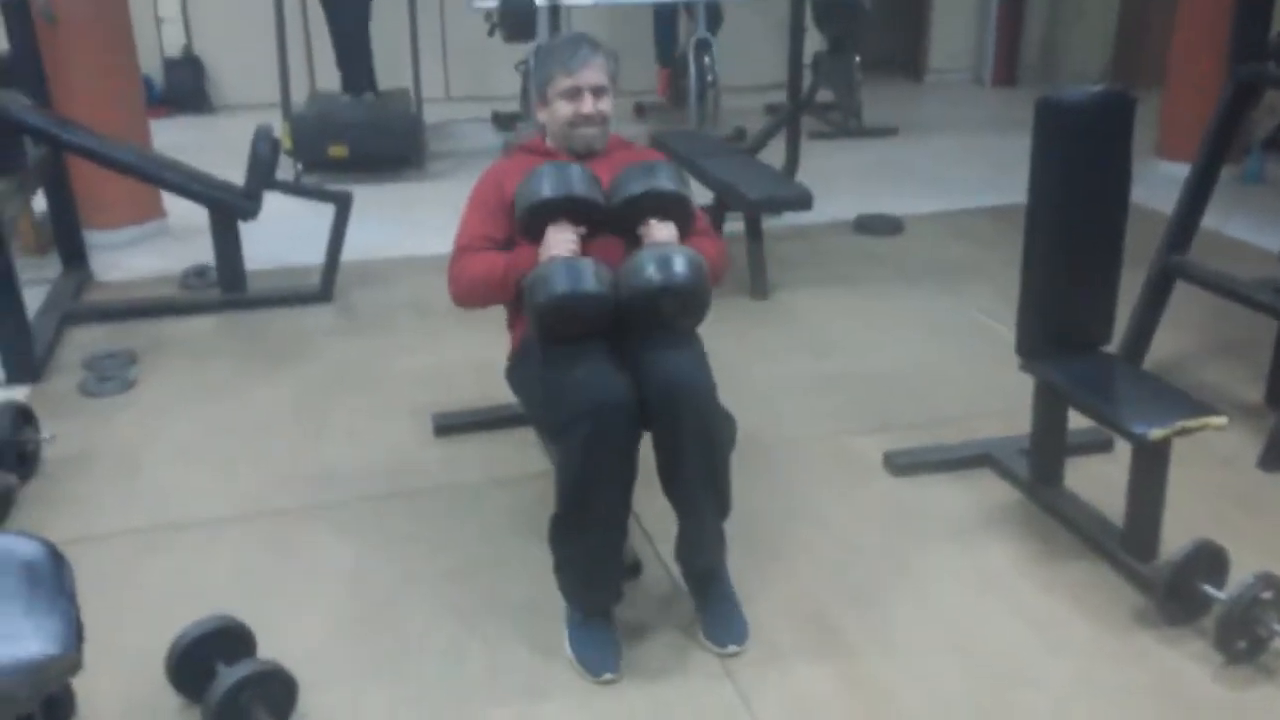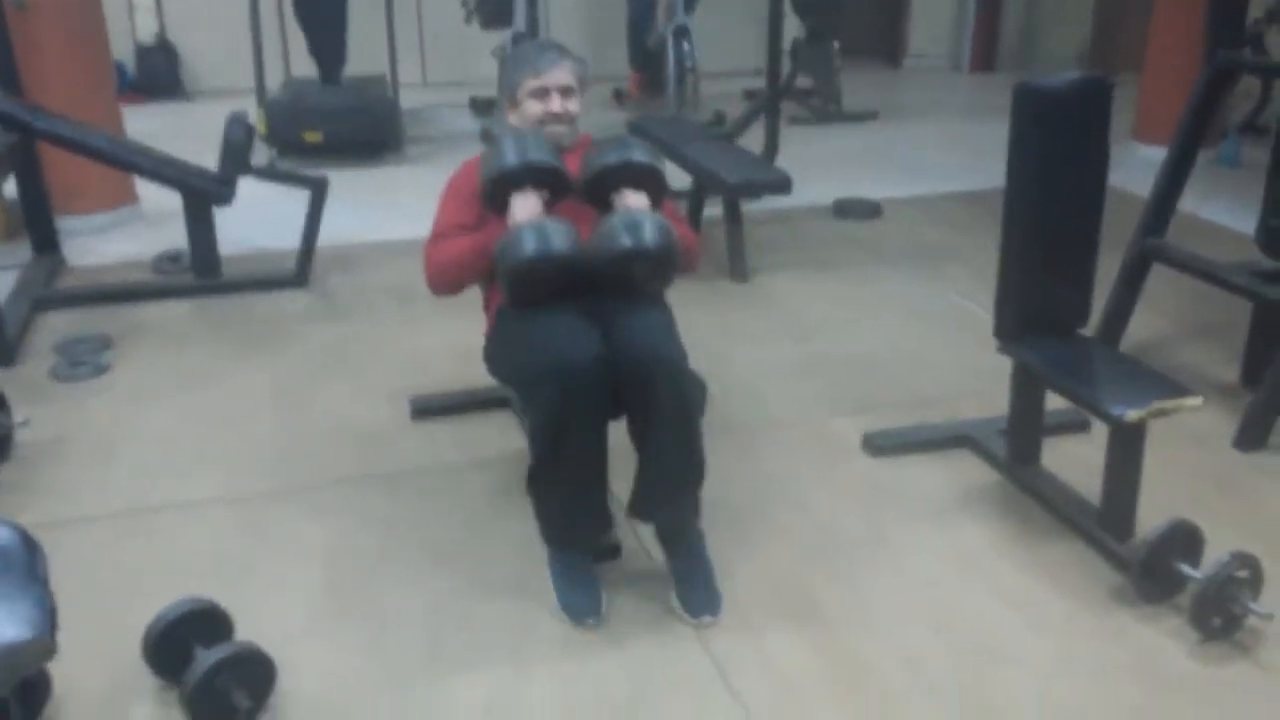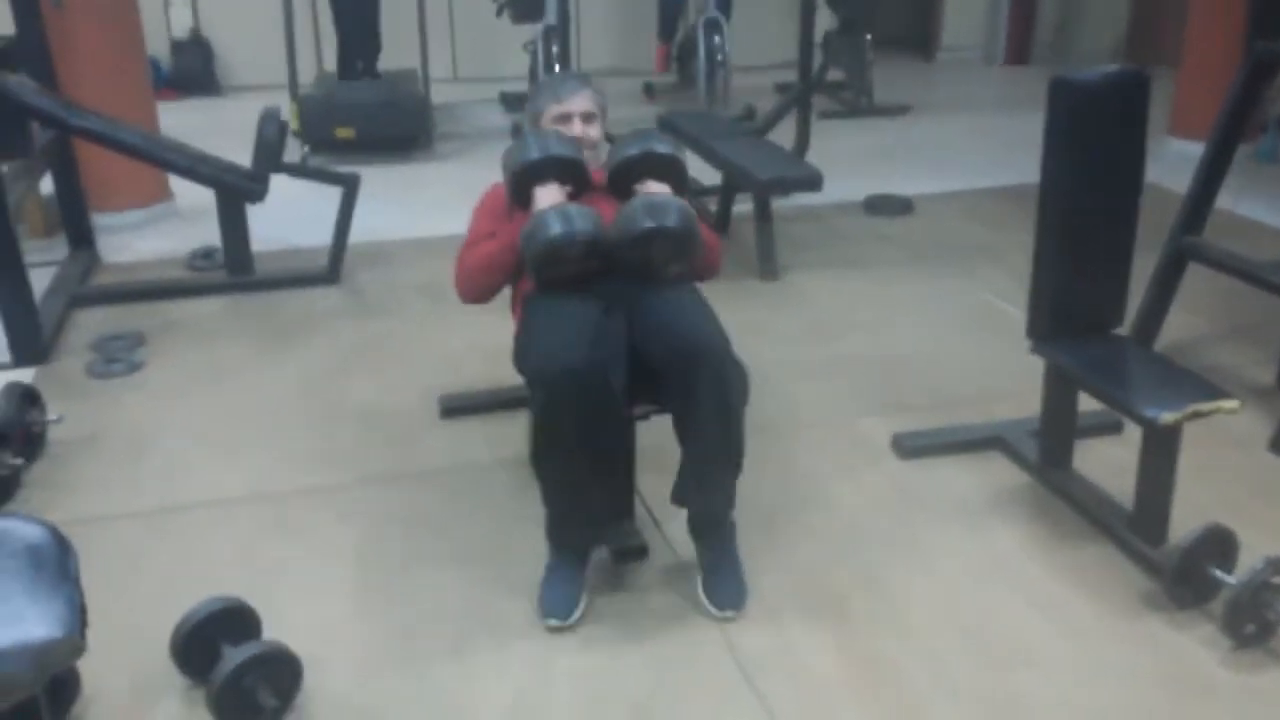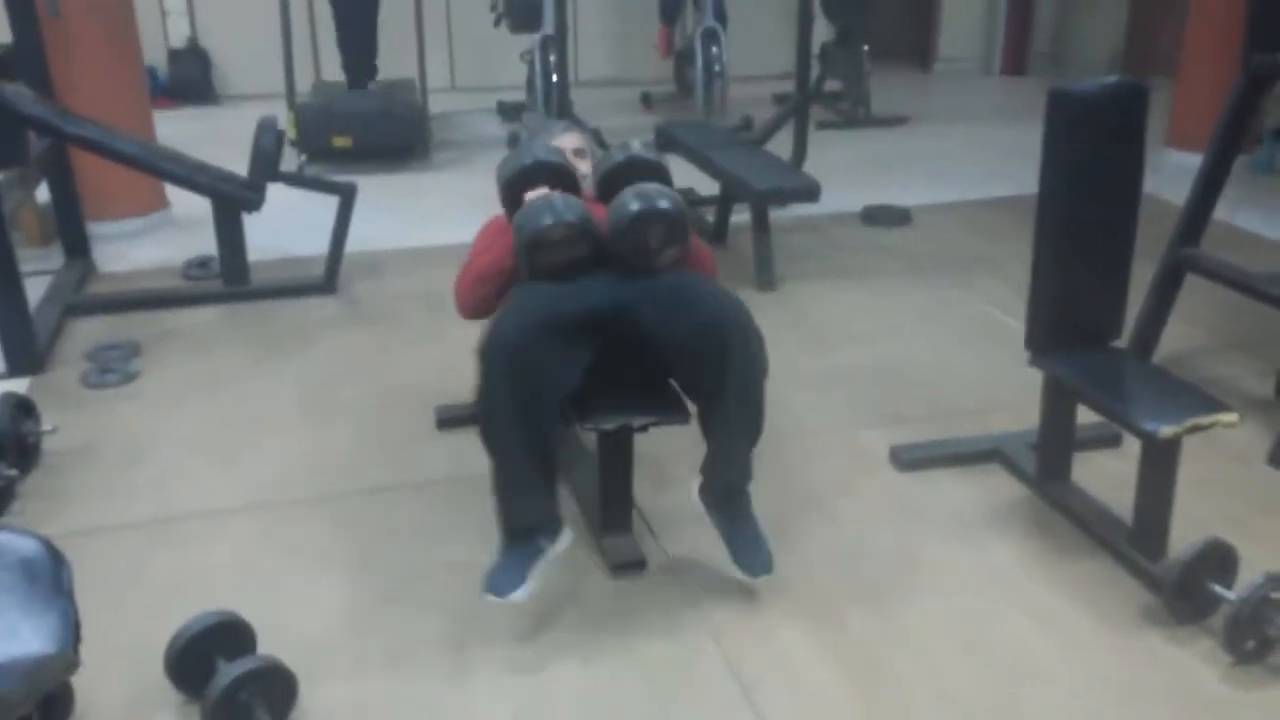
dt=0.2s
person 1, frame 1
left shoulder: (647, 165)
right shoulder: (507, 177)
left elbow: (713, 251)
right elbow: (465, 279)
left wrist: (679, 249)
right wrist: (533, 260)
right hip: (558, 333)
left knee: (690, 397)
right knee: (602, 408)
left ankle: (707, 569)
right ankle: (587, 598)
person 1, frame 2
right shoulder: (480, 174)
left elbow: (687, 247)
right elbow: (440, 270)
right wrist: (507, 232)
left hip: (619, 292)
right hip: (533, 305)
left knee: (661, 364)
right knee: (572, 365)
left ankle: (680, 531)
right ankle: (569, 545)
person 1, frame 3
left shoulder: (636, 182)
right shoulder: (510, 194)
left elbow: (710, 261)
right elbow: (471, 282)
right wrist: (535, 225)
left hip: (648, 287)
right hip: (563, 293)
left knee: (710, 360)
right knee: (567, 373)
left ankle: (713, 525)
right ankle: (570, 546)
person 1, frame 4
right shoulder: (510, 224)
left elbow: (705, 275)
right elbow: (470, 300)
left knee: (732, 330)
right knee: (509, 346)
left ankle: (728, 495)
right ankle: (531, 529)
